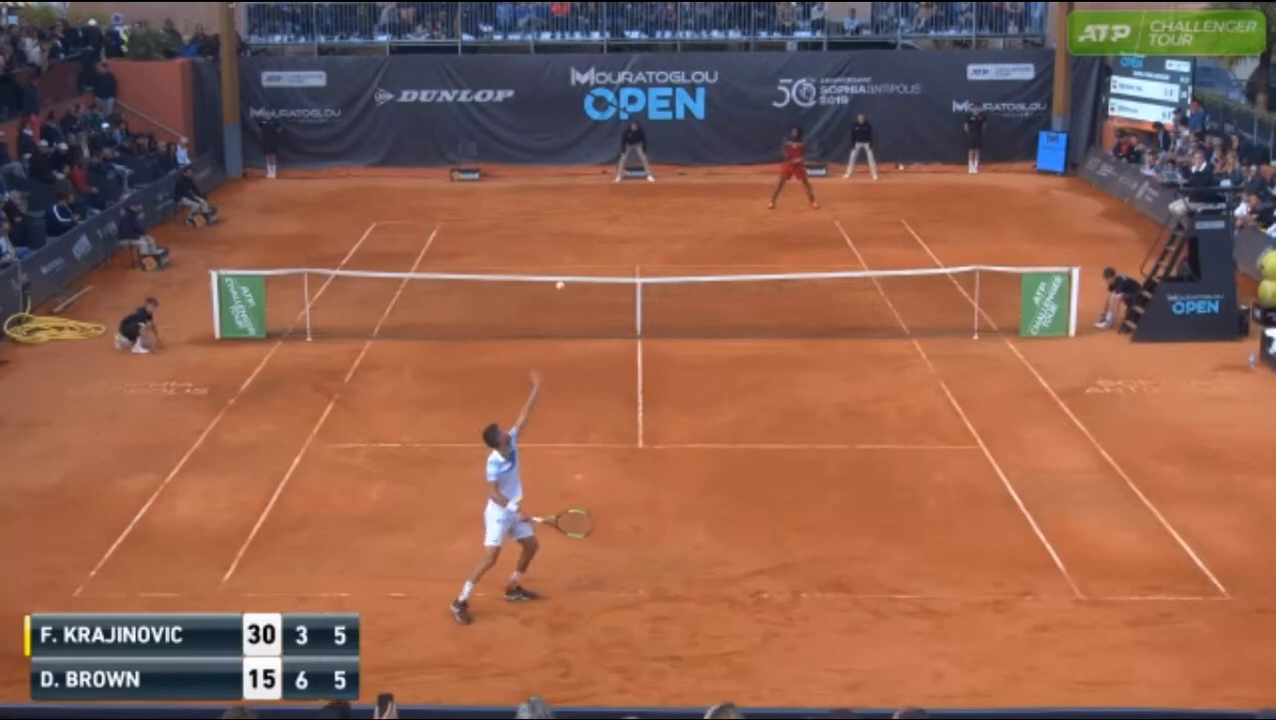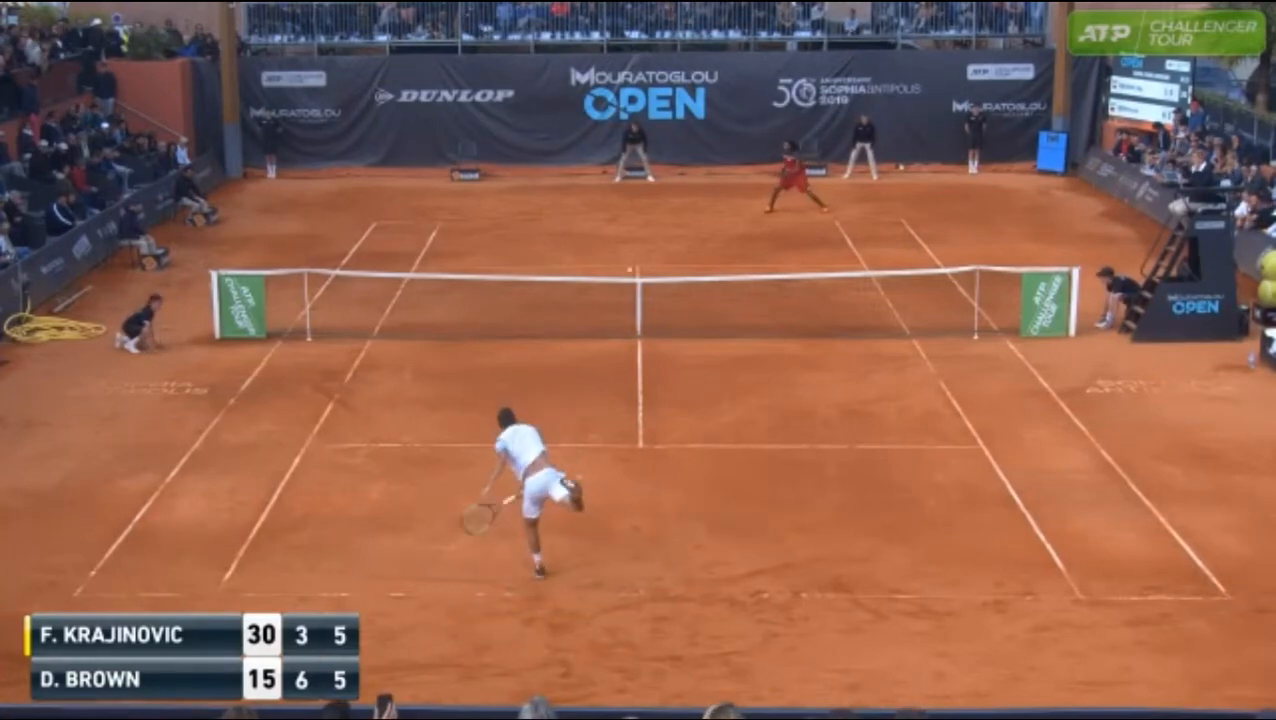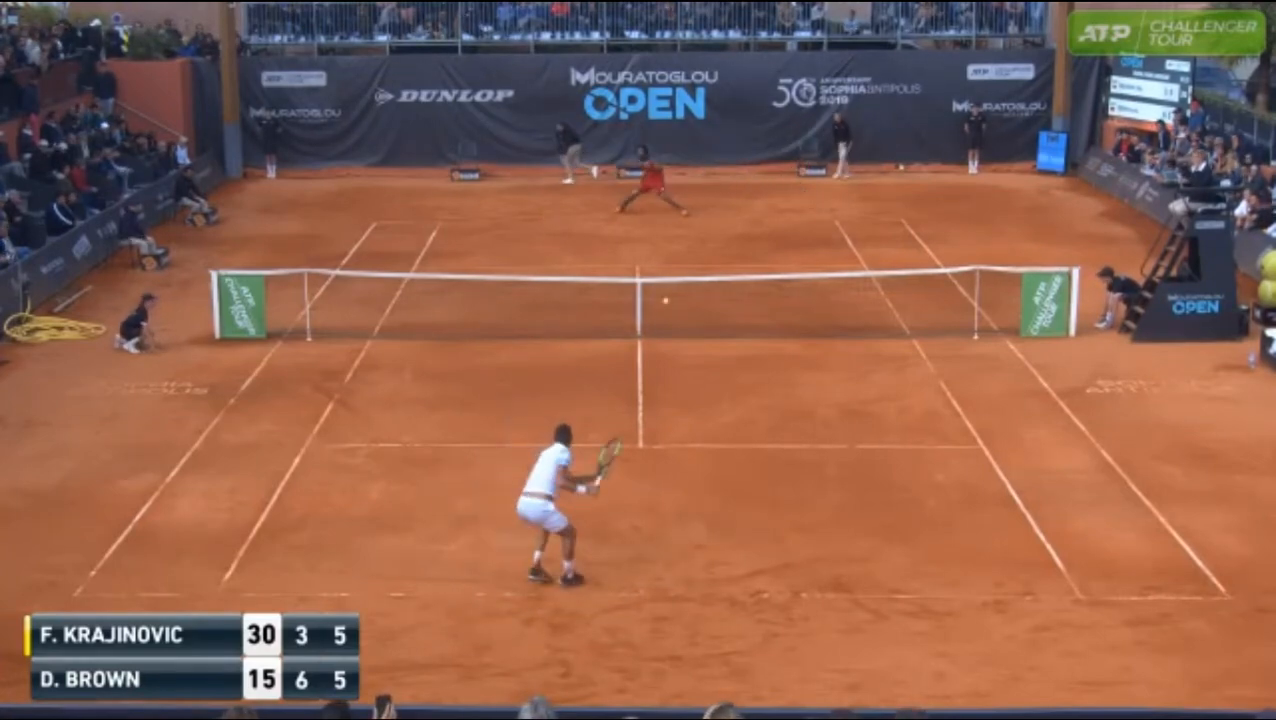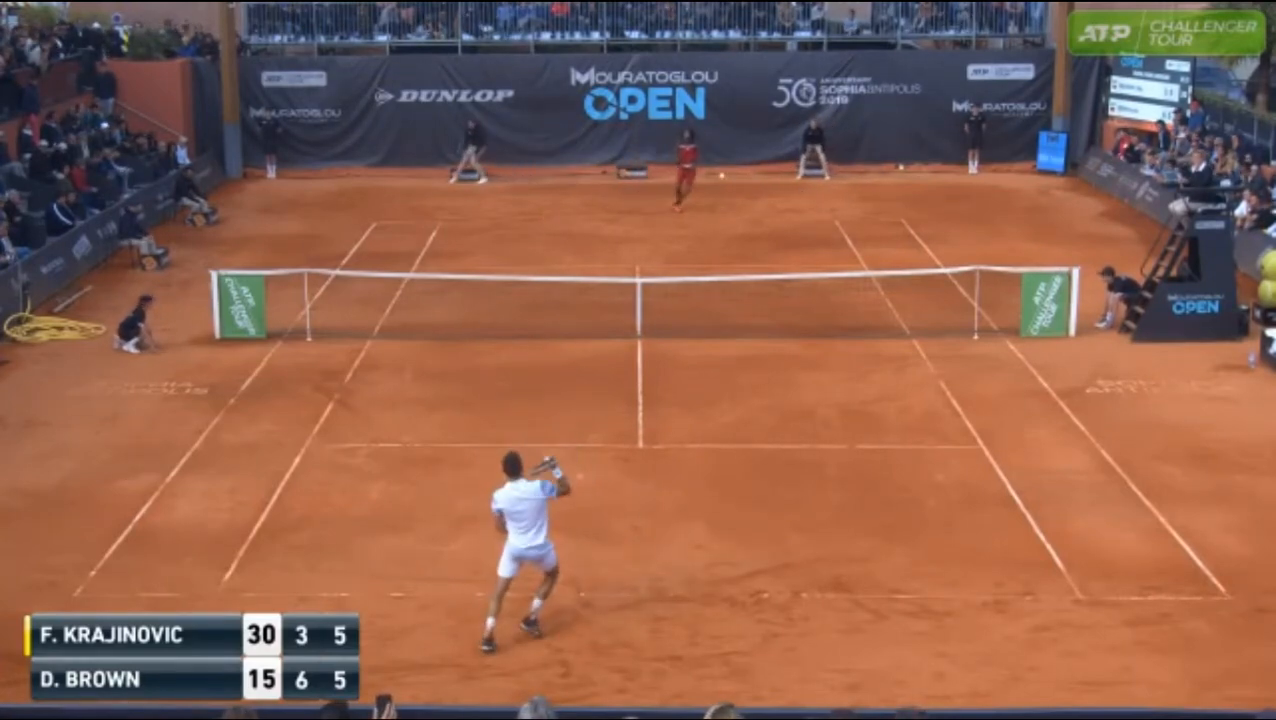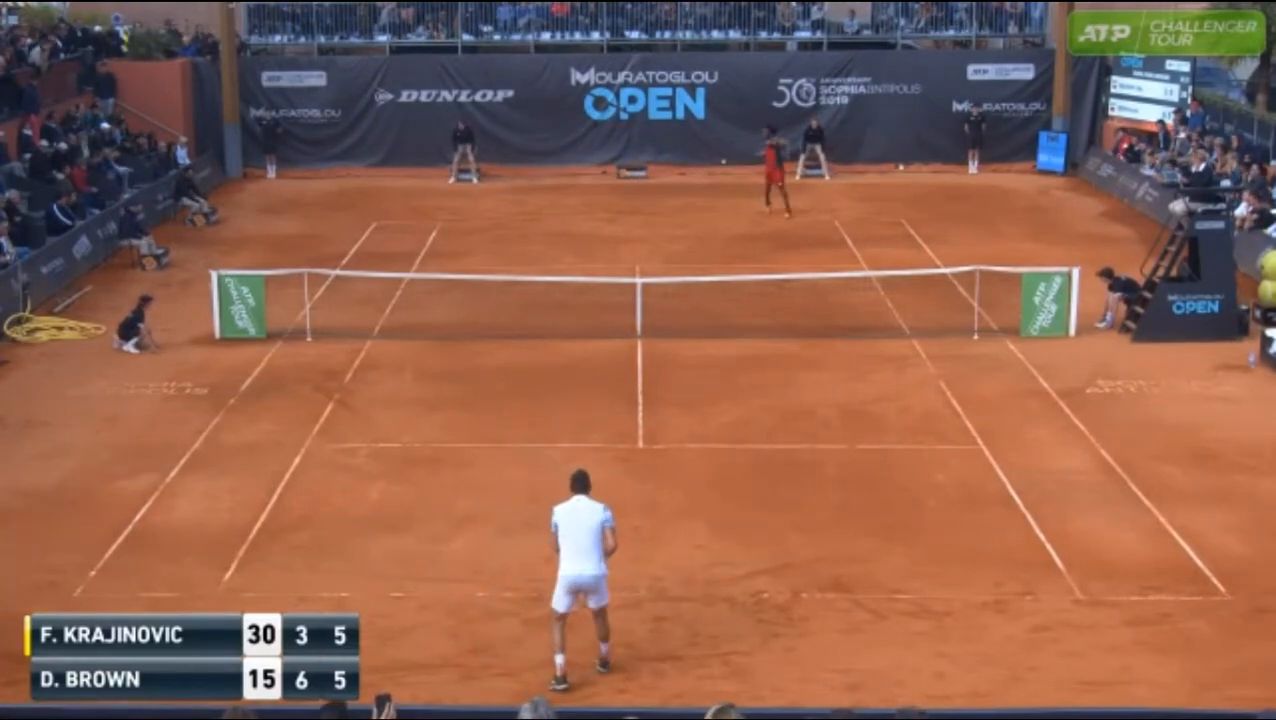
dt=1s
person 1, frame 1
left shoulder: (510, 442)
right shoulder: (493, 463)
left elbow: (524, 414)
right elbow: (493, 494)
left wrist: (536, 388)
right wrist: (515, 508)
left hip: (513, 511)
right hip: (498, 514)
left knee: (532, 546)
right knee: (490, 558)
left ankle: (513, 587)
right ankle: (461, 602)
person 1, frame 2
left shoulder: (503, 440)
right shoulder: (531, 430)
left elbow: (502, 461)
left wrist: (489, 486)
left hip: (532, 484)
right hip: (550, 475)
left knee: (530, 526)
right knee: (576, 505)
left ankle: (539, 567)
right ankle: (570, 487)
person 1, frame 3
left shoulder: (549, 453)
right shoulder: (563, 453)
left elbow: (567, 478)
right elbow: (560, 482)
left wrist: (590, 478)
right wrist: (581, 488)
left hip: (522, 504)
right hip: (537, 506)
left knee: (547, 527)
right knee: (570, 533)
left ankle: (536, 569)
right ankle: (568, 577)
person 1, frame 4
left shoulder: (499, 496)
right shoulder: (539, 487)
left elbow: (500, 527)
right elbow: (566, 490)
right wrist: (555, 468)
left hip: (515, 548)
right hip: (540, 547)
left knee: (499, 590)
right knee: (552, 572)
left ankle: (488, 637)
right ankle: (531, 617)
person 1, frame 5
left shoulder: (558, 511)
right shoulder: (602, 510)
left elbow: (556, 546)
right elbow: (612, 545)
left hip: (568, 574)
right hip: (594, 574)
left knee: (559, 622)
right knee: (600, 616)
left ankle: (560, 675)
right ankle: (604, 660)
